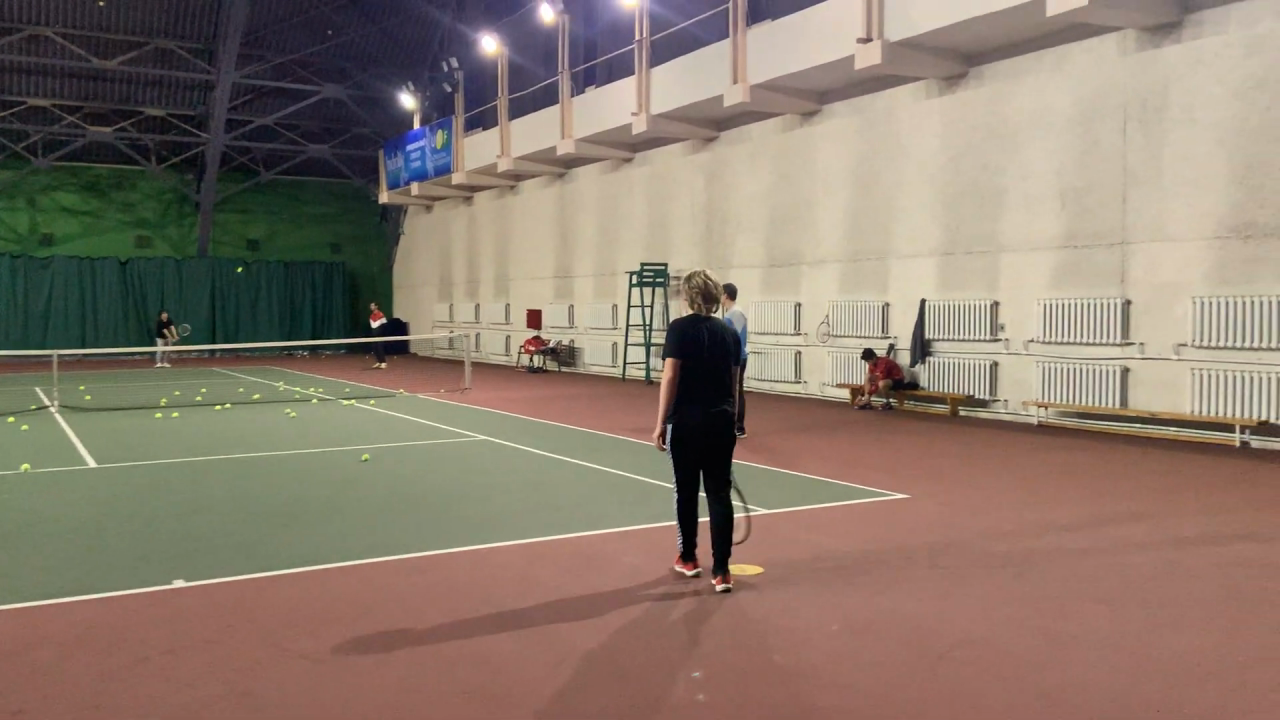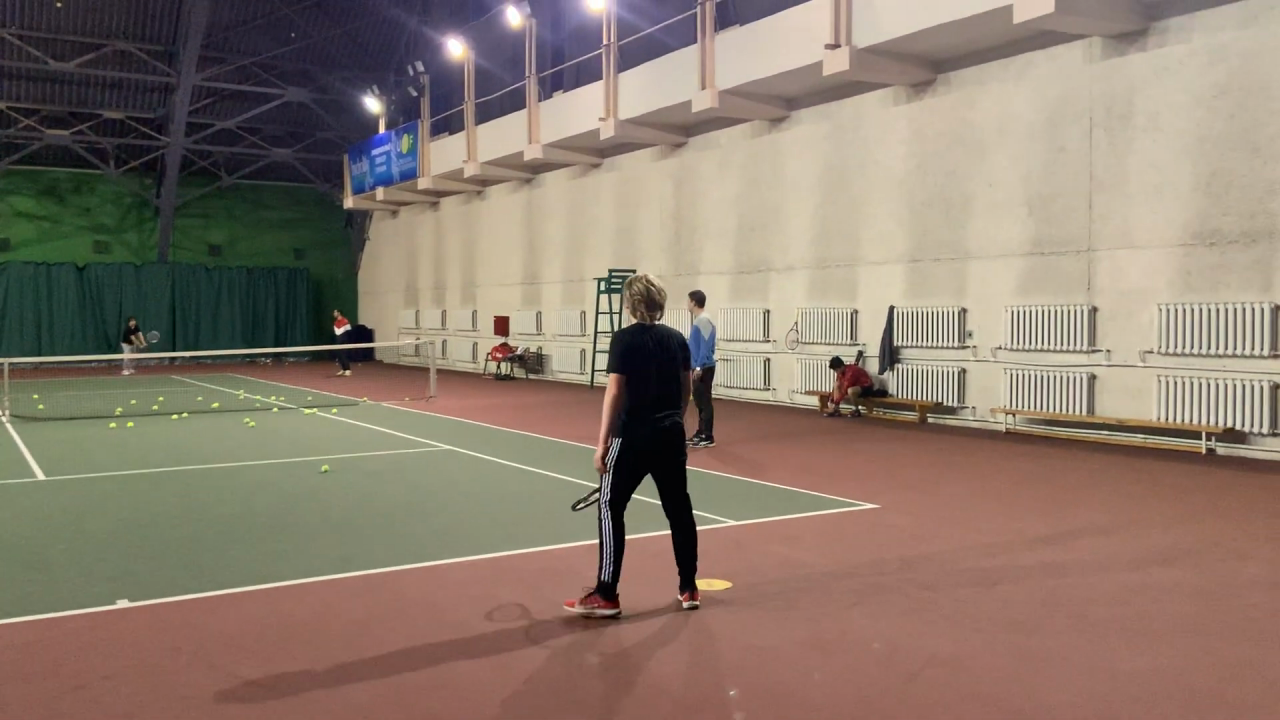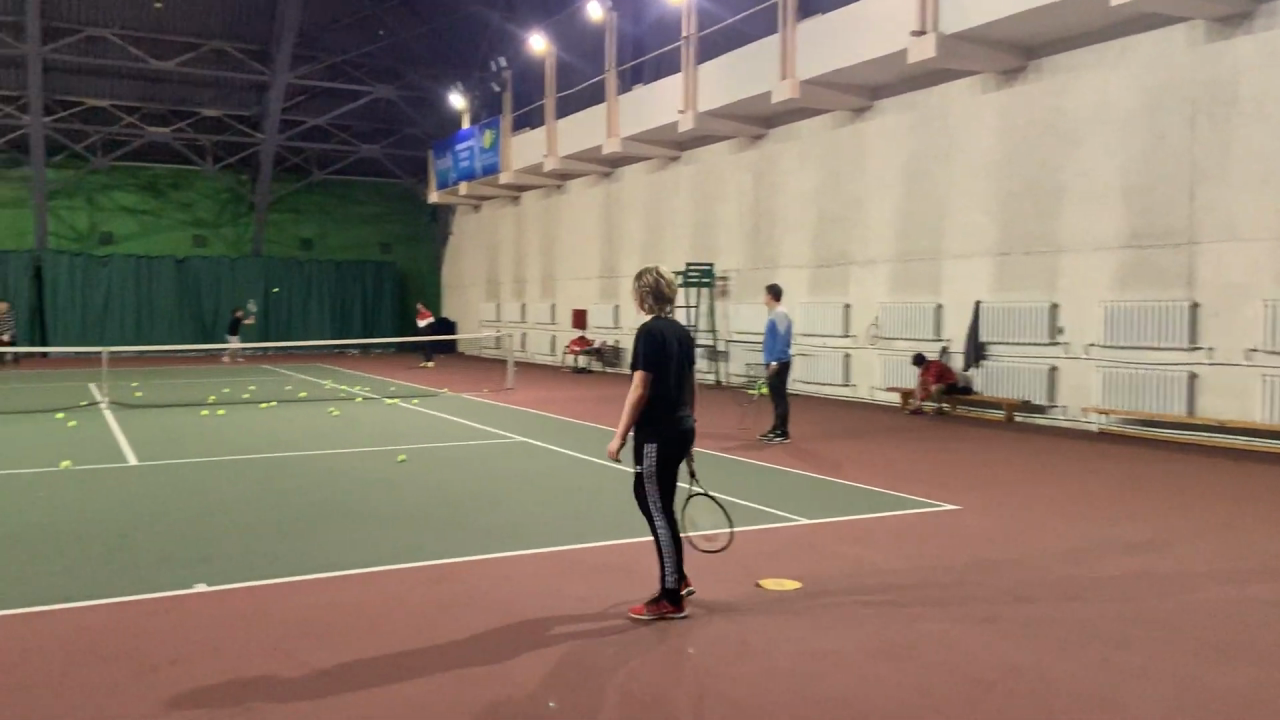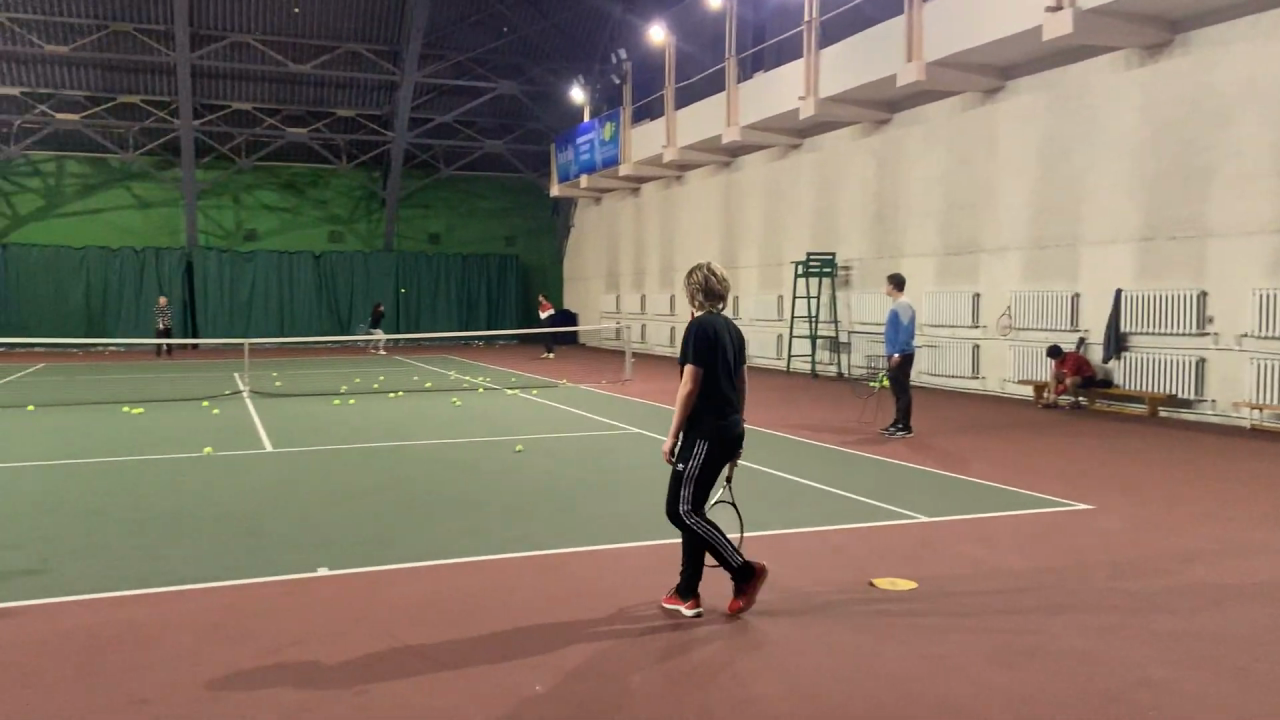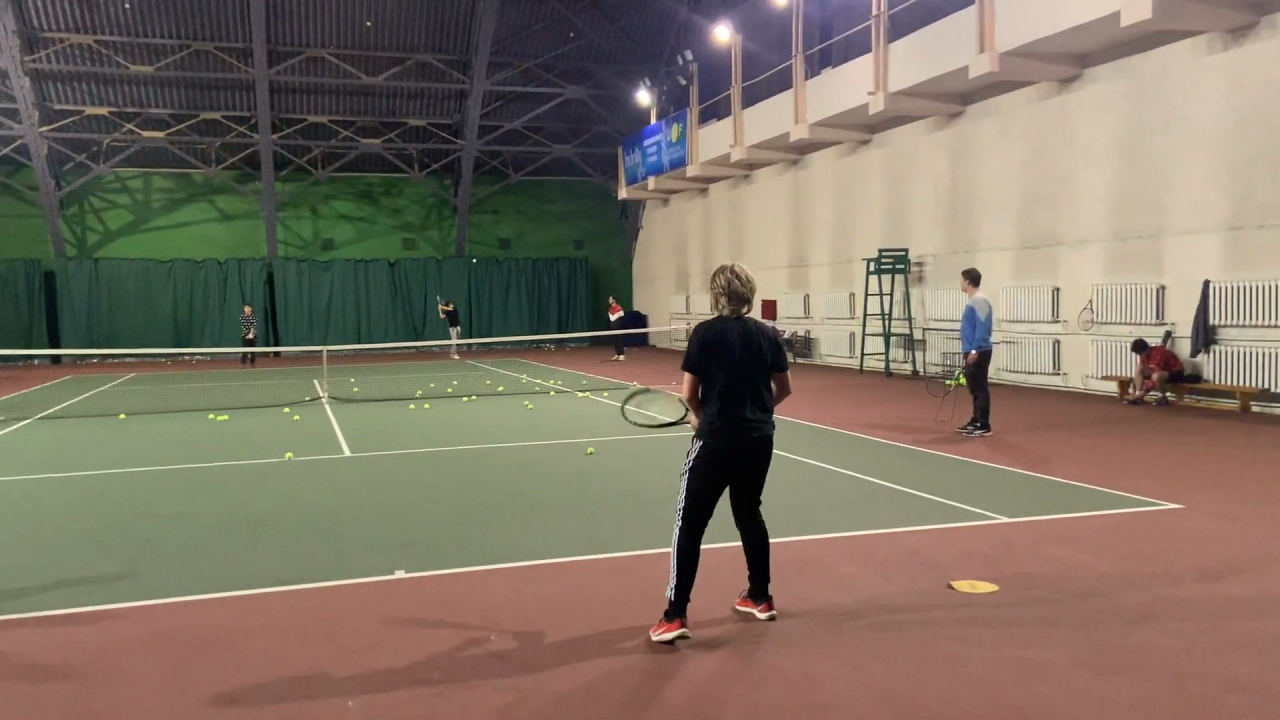
dt=0.4s
person 1, frame 1
left shoulder: (680, 328)
right shoulder: (729, 333)
left elbow: (670, 377)
right elbow: (733, 381)
left wrist: (660, 423)
left hip: (686, 421)
right hip: (722, 421)
left knee: (685, 489)
right knee: (720, 493)
left ankle: (688, 557)
right ankle: (721, 571)
person 1, frame 2
left shoulder: (625, 339)
right shoulder: (676, 340)
left elbow: (614, 394)
right elbow: (685, 391)
left wrist: (603, 443)
left hip: (634, 437)
right hip: (669, 435)
left knee: (610, 509)
right knee: (679, 508)
left ankle: (606, 594)
right ankle: (688, 588)
person 1, frame 3
left shoulder: (650, 332)
right shoulder: (681, 332)
left elbow: (640, 391)
left wrist: (619, 436)
left hip: (657, 434)
right hip: (679, 429)
left knee: (659, 510)
right knee: (649, 499)
left ankle: (671, 598)
right ankle: (678, 578)
person 1, frame 4
left shoulder: (700, 327)
right shoulder: (732, 329)
left elbow: (689, 388)
right elbow: (741, 386)
left wrist: (672, 435)
right wrist: (735, 430)
left hip: (706, 431)
right hip: (729, 428)
left knee: (681, 508)
right knee: (691, 507)
left ankle: (746, 572)
right ankle: (686, 593)
person 1, frame 5
left shoulder: (705, 333)
right shoulder: (766, 334)
left elbow: (688, 394)
right elbow: (783, 389)
left wrist: (700, 415)
left hip: (717, 440)
right hip: (759, 438)
left knee: (689, 523)
right knee: (749, 514)
left ankle: (675, 616)
right ankle: (760, 597)
